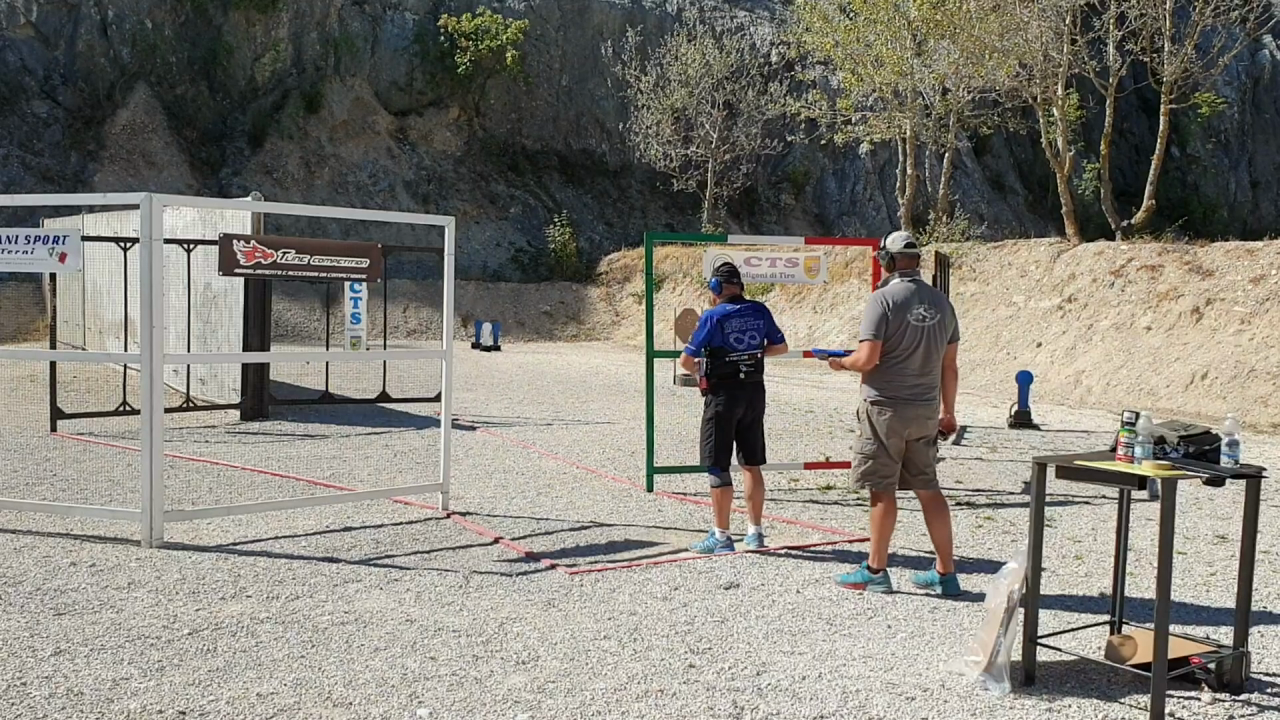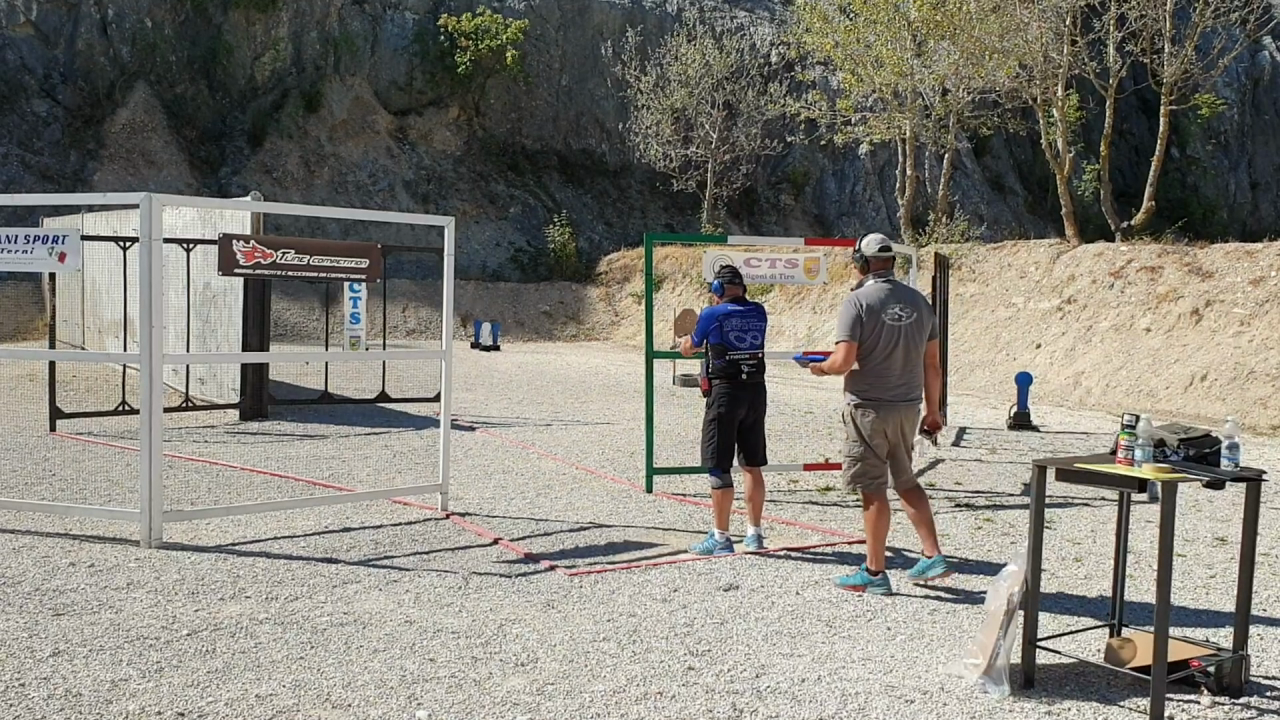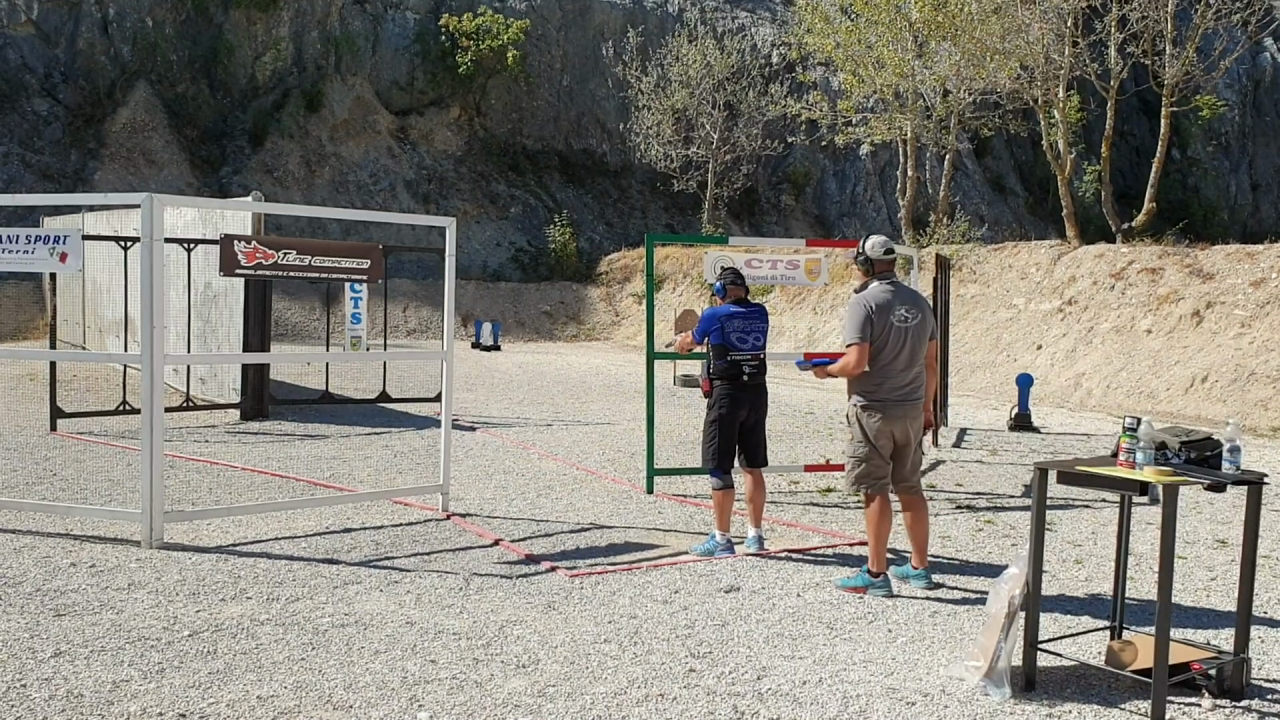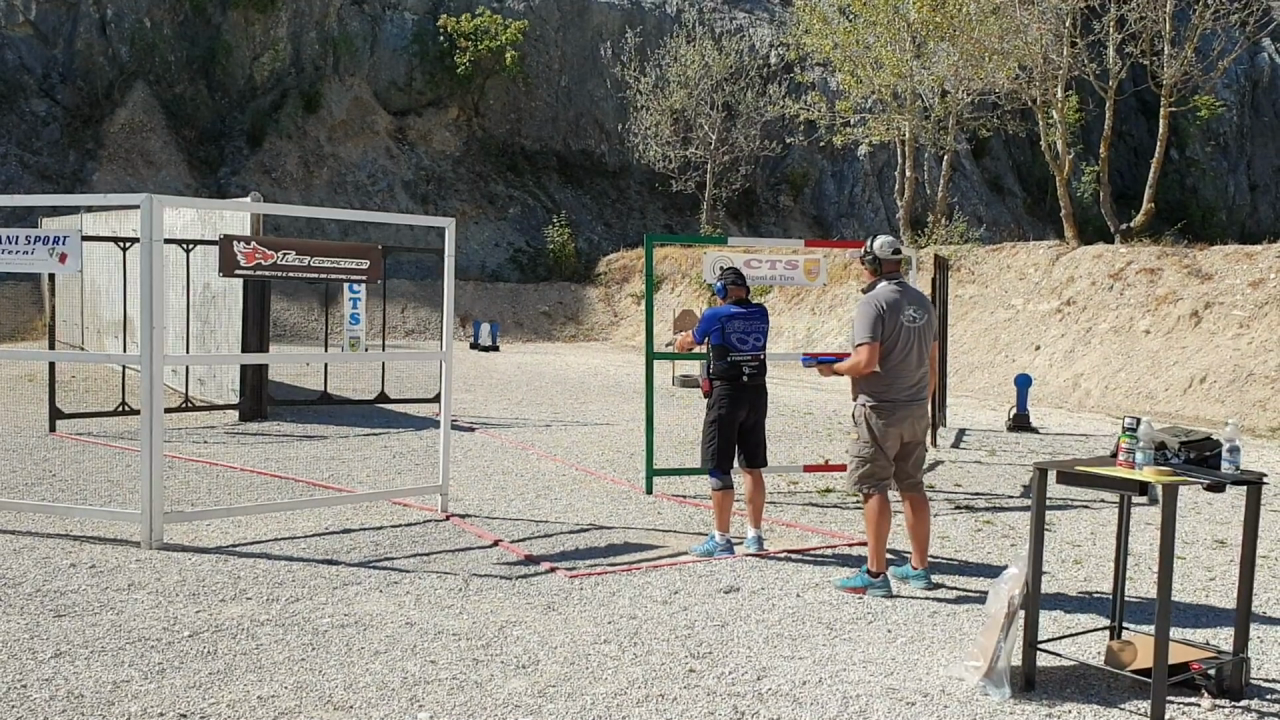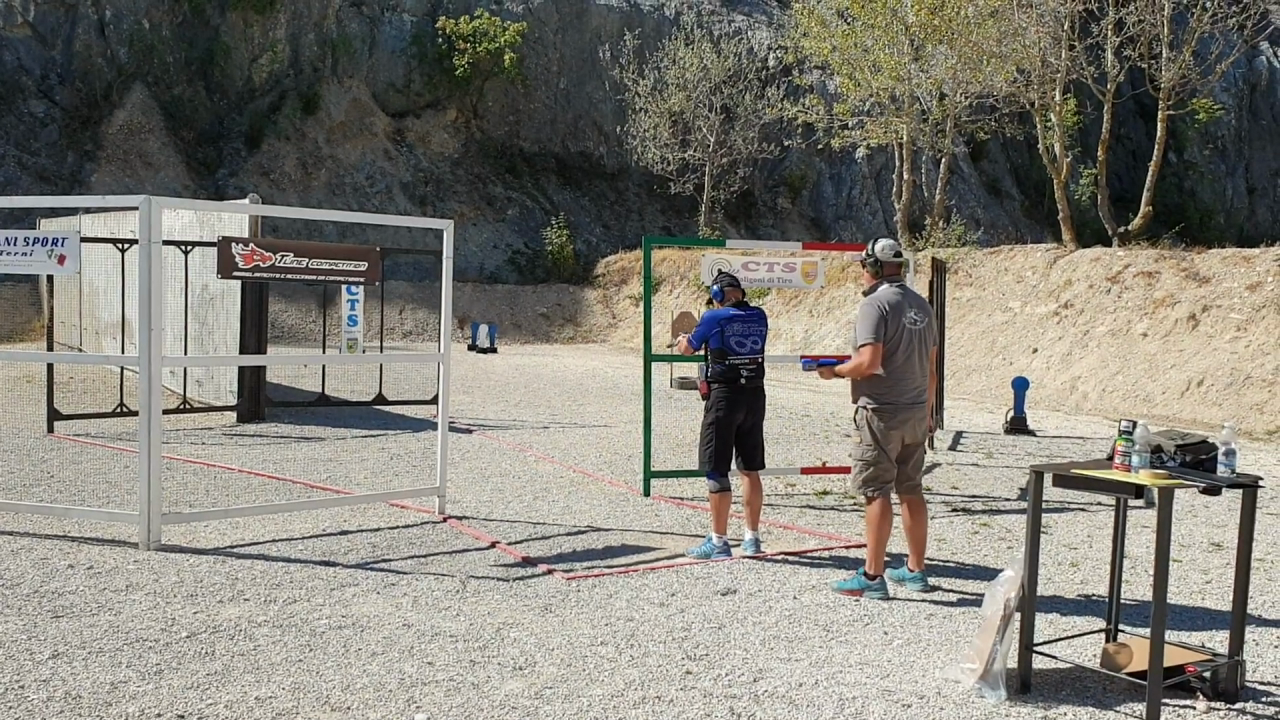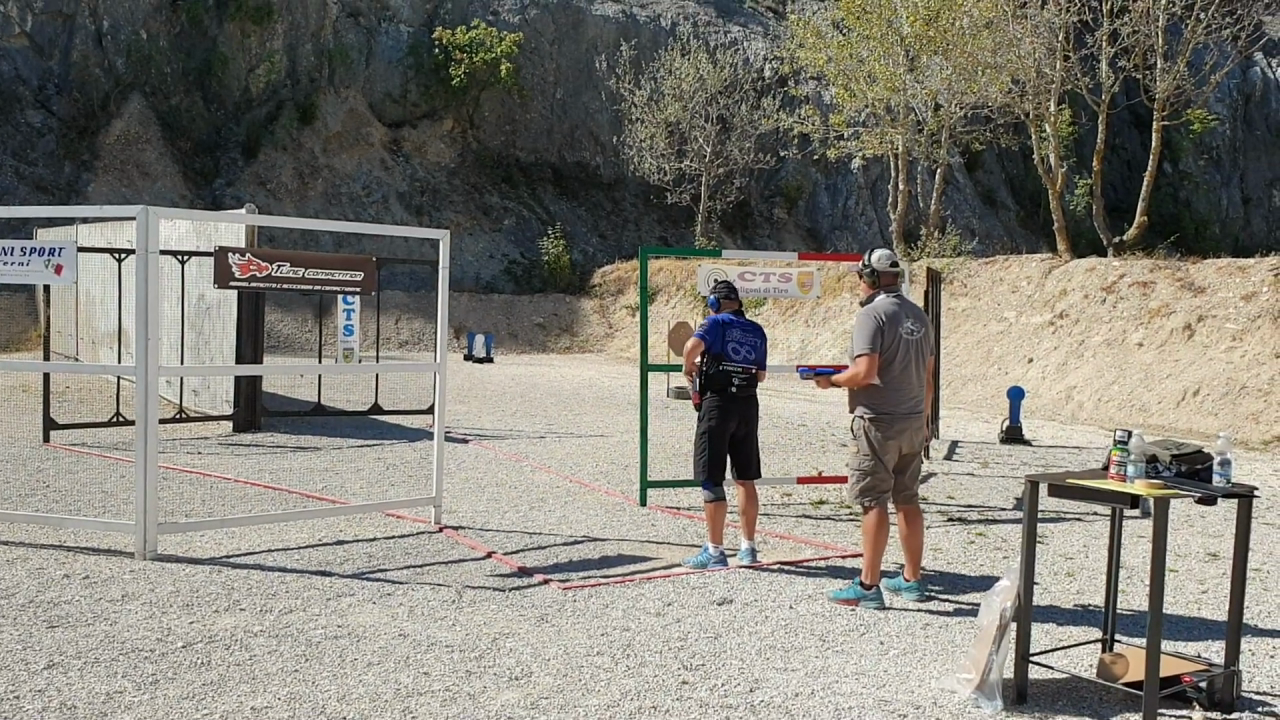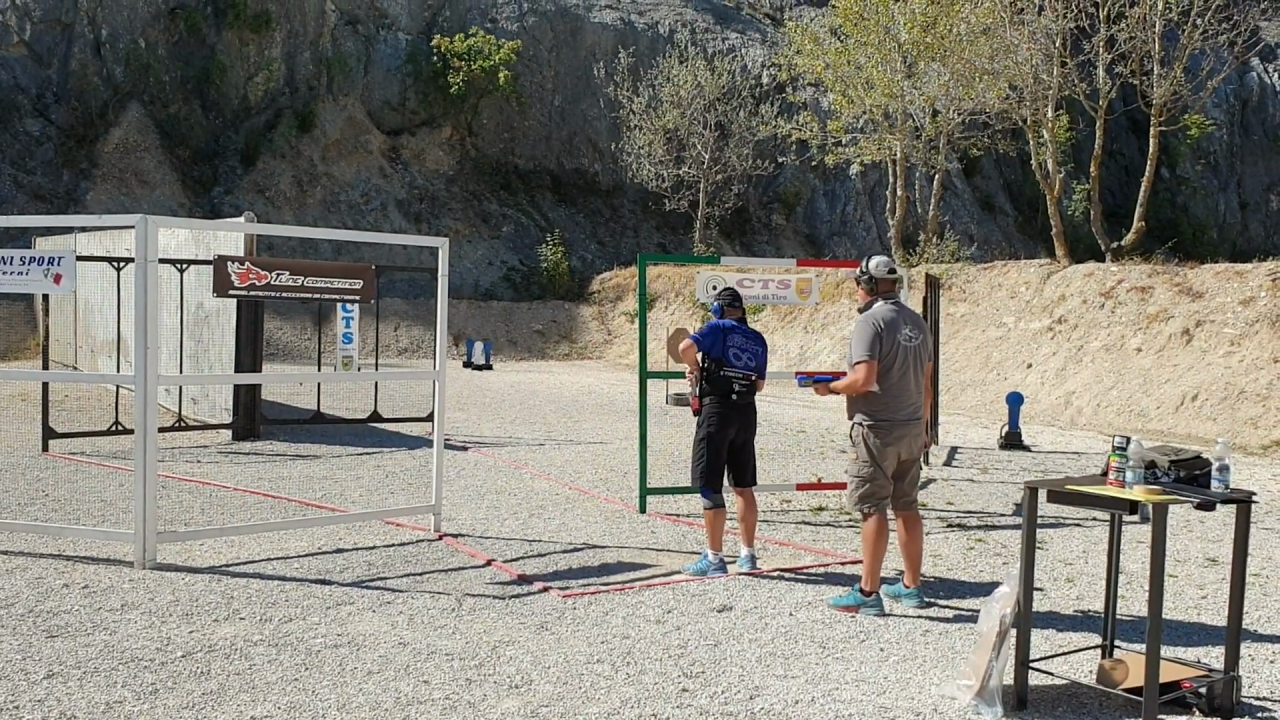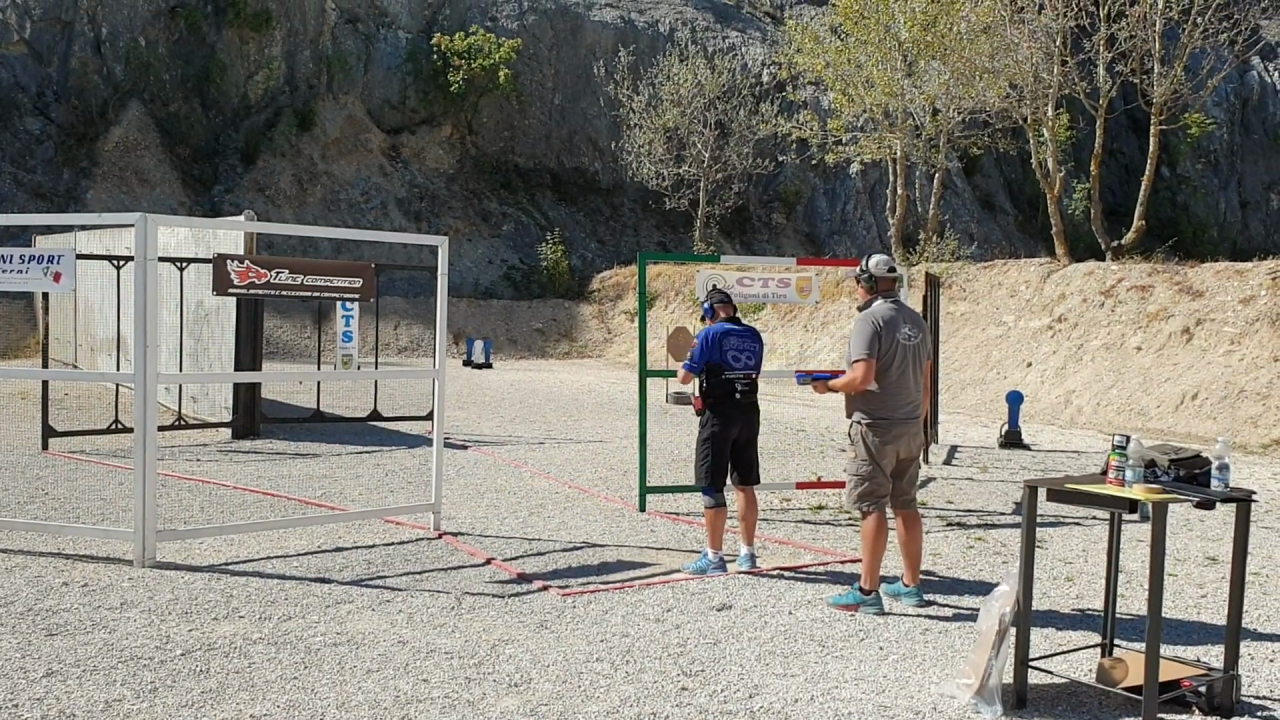
dt=0.4s
person 1, frame 1
left shoulder: (883, 299)
right shoulder: (941, 301)
left elbow: (867, 358)
right elbow: (949, 366)
left wrist: (841, 362)
right wrist: (948, 411)
left hip: (884, 408)
right hip: (925, 410)
left knee: (882, 489)
right knee: (928, 488)
left ankle: (875, 571)
right ankle: (945, 573)
person 1, frame 2
left shoulder: (857, 300)
right shoulder: (918, 300)
left elbow: (844, 360)
right elbow: (931, 363)
left wrist: (822, 368)
right wrist: (933, 409)
left hip: (868, 408)
right hip: (907, 408)
left knee: (873, 490)
right knee: (906, 483)
left ankle: (874, 573)
right ankle: (933, 557)
person 1, frame 3
left shoulder: (864, 302)
right shoulder: (919, 301)
left elbow: (856, 363)
right elbow: (930, 362)
left wrist: (827, 370)
right wrist: (926, 406)
left hip: (874, 410)
right hip: (911, 411)
left knee: (875, 490)
right knee: (910, 488)
left ankle: (876, 574)
right ankle: (919, 568)
person 1, frame 4
left shoulder: (873, 302)
right shoulder: (922, 302)
left elbow: (866, 362)
right elbow: (931, 362)
left wrist: (833, 368)
left hip: (880, 410)
right hip: (915, 410)
left knee: (873, 489)
right knee: (913, 487)
left ankle: (875, 574)
right ankle: (919, 568)
person 1, frame 5
left shoulder: (875, 304)
right shoulder: (922, 305)
left elbow: (869, 363)
right elbow: (930, 367)
left wrist: (835, 371)
right wrist: (926, 411)
left hip: (881, 413)
right hip: (915, 414)
left knee: (877, 492)
right knee: (911, 490)
left ankle: (872, 576)
right ankle: (915, 570)
person 1, frame 6
left shoulder: (872, 314)
right shoulder: (918, 315)
left elbow: (864, 372)
right elbow: (927, 377)
left wrist: (832, 380)
right wrist: (923, 420)
left hip: (878, 423)
right hip: (912, 423)
left knee: (873, 502)
right knee: (907, 499)
left ankle: (868, 586)
right ankle: (911, 580)
person 1, frame 7
left shoulder: (870, 321)
right shoulder: (917, 322)
left elbow: (864, 380)
right elbow: (926, 384)
left wrist: (830, 387)
right wrist: (922, 426)
left hip: (878, 430)
right hip: (911, 430)
left knee: (873, 508)
right knee: (907, 506)
left ankle: (868, 593)
right ankle: (911, 586)
person 1, frame 8
left shoulder: (870, 319)
right shoulder: (916, 320)
left elbow: (862, 378)
right elbow: (924, 382)
left wrist: (829, 385)
left hip: (876, 429)
right hip: (910, 428)
left knee: (872, 507)
right knee: (906, 504)
left ankle: (867, 591)
right ankle: (911, 585)
person 2, frame 1
left shoulder: (713, 316)
right shoulder: (760, 312)
left elbow: (687, 360)
right elbow: (779, 348)
left wrist: (697, 367)
left hip: (723, 393)
right hip: (754, 391)
left knee: (718, 467)
right knee: (752, 464)
left ankle: (721, 536)
right ankle: (755, 532)
person 2, frame 2
left shoulder: (713, 314)
right shoulder: (758, 312)
left elbow: (693, 344)
left wrist: (686, 344)
left hip: (725, 393)
right hip: (756, 392)
left knee: (719, 468)
right knee: (752, 465)
left ankle: (720, 538)
right ankle: (754, 533)
person 2, frame 3
left shoulder: (715, 315)
right shoulder: (760, 314)
left elbow: (692, 340)
left wrist: (681, 342)
left hip: (726, 394)
right hip: (756, 394)
left knee: (720, 469)
right knee: (753, 467)
left ankle: (721, 539)
right ankle: (755, 535)
person 2, frame 4
left shoulder: (715, 315)
right shoulder: (761, 314)
left elbow: (692, 340)
left wrist: (681, 341)
left hip: (726, 394)
right hip: (756, 394)
left knee: (719, 469)
right knee: (753, 467)
left ankle: (721, 540)
right ankle: (754, 535)
person 2, frame 5
left shoulder: (714, 318)
right shoulder: (759, 317)
left elbow: (690, 348)
left wrist: (683, 341)
left hip: (724, 397)
right hip: (754, 396)
left knee: (716, 471)
right knee: (750, 469)
left ankle: (718, 542)
right ankle: (752, 537)
person 2, frame 6
left shoulder: (716, 322)
right shoulder: (757, 331)
left elbow: (693, 345)
right elbow: (761, 375)
left wrist: (689, 366)
left hip: (717, 405)
right hip: (748, 406)
left knee: (711, 481)
right knee: (746, 478)
left ankle: (715, 551)
right ankle: (748, 547)
person 2, frame 7
left shoulder: (718, 328)
right shoulder: (758, 339)
left elbow: (686, 346)
left wrist: (693, 367)
left hip: (717, 412)
right hip: (746, 413)
left knee: (710, 488)
right knee: (744, 486)
left ankle: (714, 558)
right ankle: (747, 554)
person 2, frame 8
left shoulder: (710, 334)
right shoulder: (753, 335)
left elbow: (684, 377)
left wrist: (687, 364)
left hip: (719, 413)
right hip: (749, 411)
left knee: (712, 487)
right knee: (745, 484)
left ankle: (714, 557)
right ankle: (747, 553)
